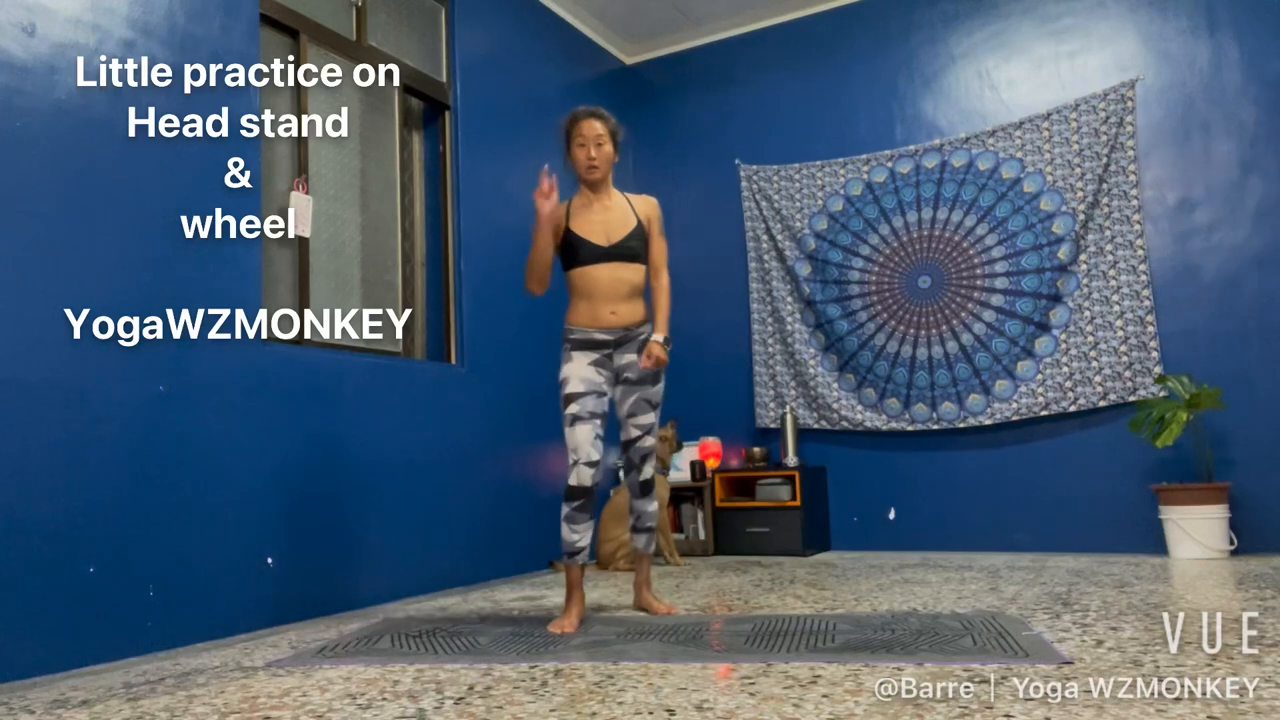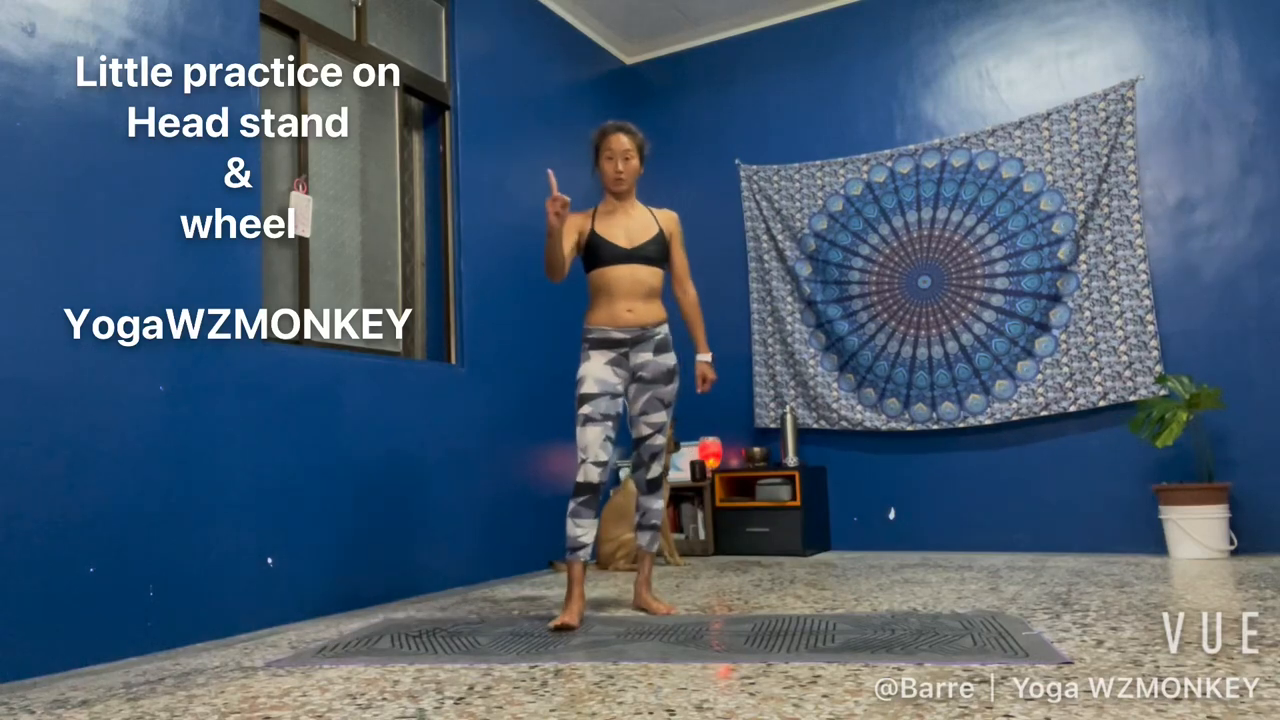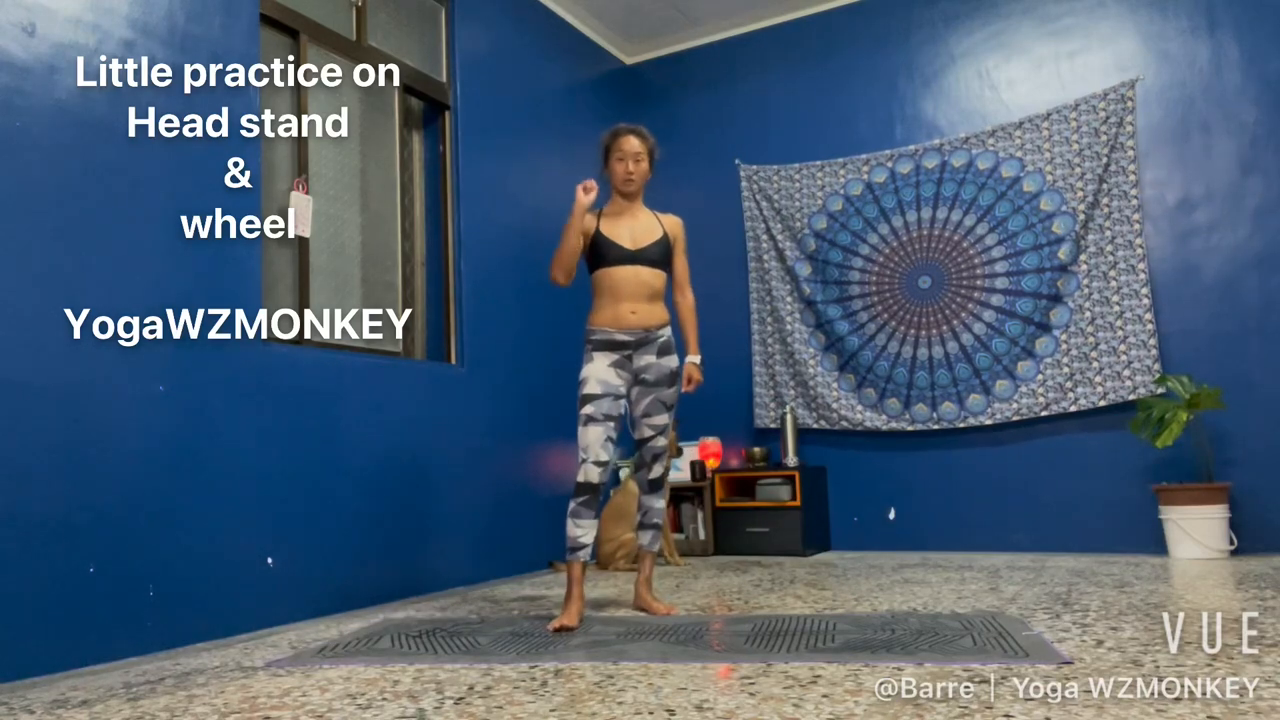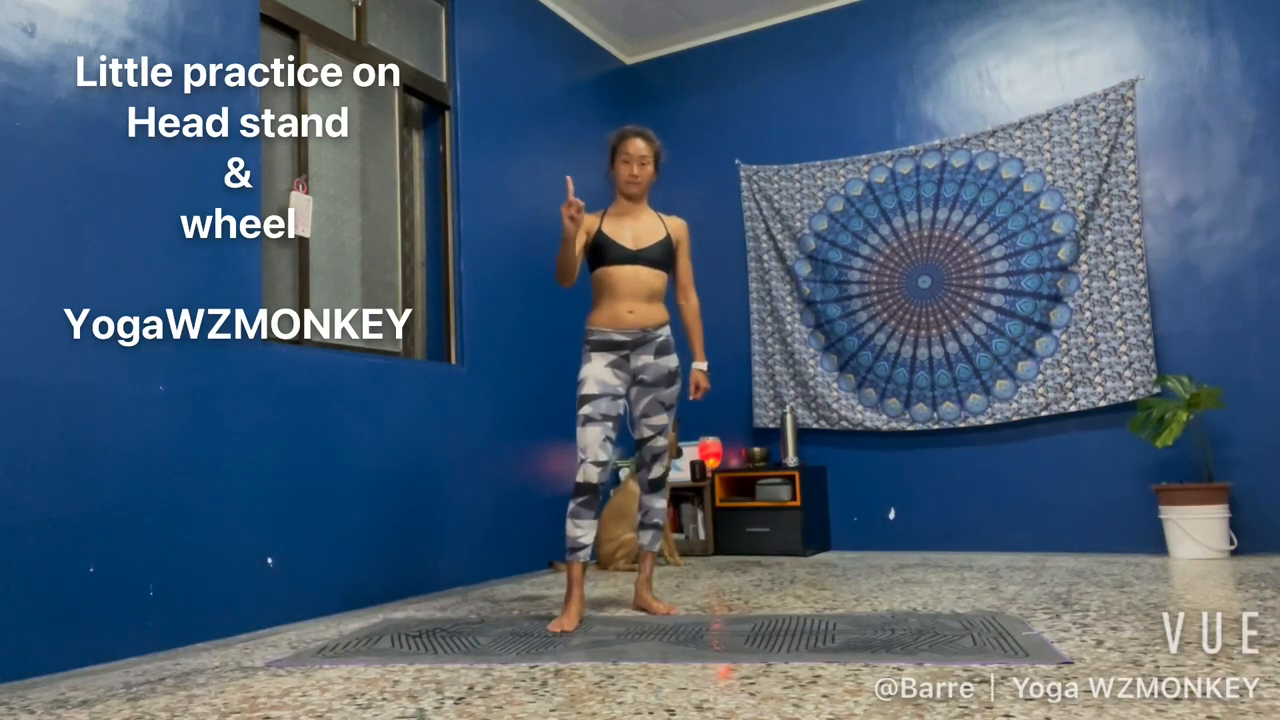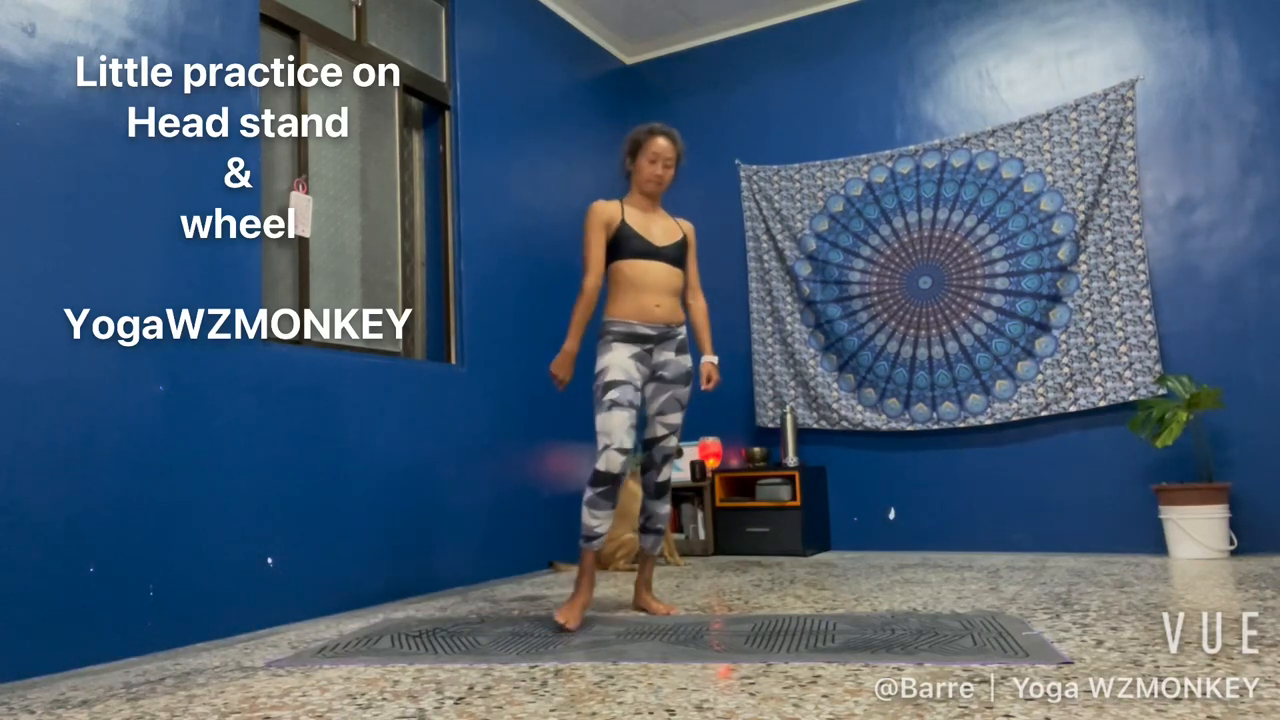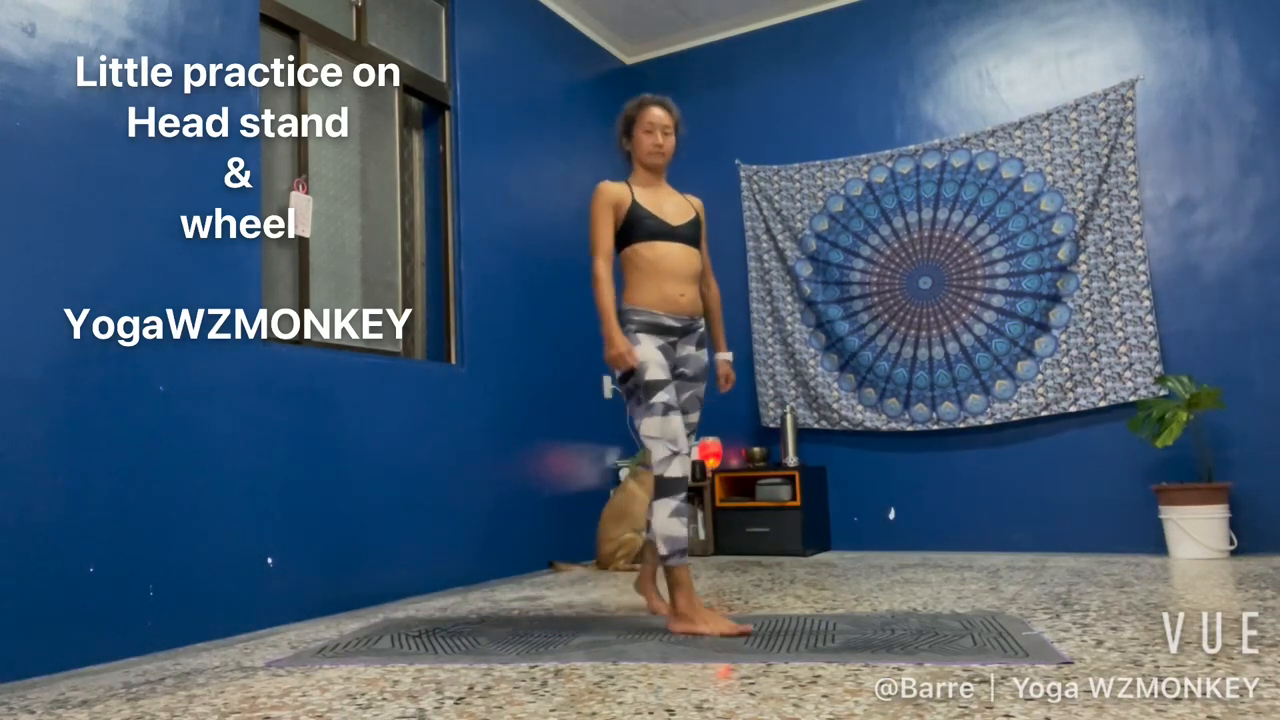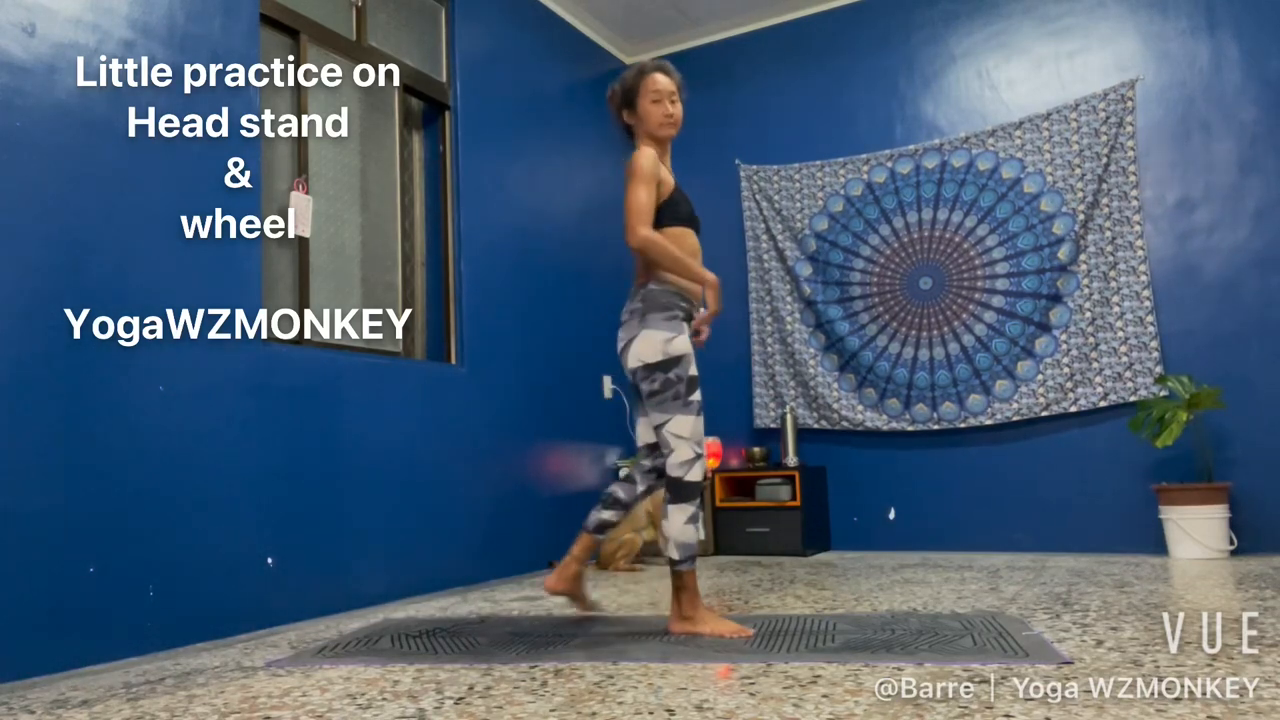
dt=0.5s
person 1, frame 1
left shoulder: (645, 208)
right shoulder: (556, 217)
left elbow: (660, 278)
right elbow: (536, 287)
left wrist: (660, 336)
right wrist: (544, 222)
left hip: (637, 345)
right hip: (584, 349)
left knee: (642, 467)
right knee: (582, 470)
left ankle: (643, 586)
right ankle: (574, 599)
person 1, frame 2
left shoulder: (666, 221)
right shoulder: (581, 222)
left elbow: (685, 289)
right elbow: (555, 273)
left wrist: (703, 352)
right wrist: (553, 230)
left hip: (656, 347)
right hip: (600, 349)
left knee: (651, 468)
right knee: (590, 468)
left ankle: (643, 586)
right ankle: (575, 596)
person 1, frame 3
left shoulder: (671, 225)
right shoulder: (589, 222)
left elbow: (684, 292)
right elbow: (560, 277)
left wrist: (692, 354)
right wrist: (577, 213)
left hip: (658, 348)
right hip: (604, 349)
left knee: (653, 468)
right knee: (592, 467)
left ankle: (645, 586)
right ankle: (574, 596)
person 1, frame 4
left shoulder: (674, 227)
right shoulder: (591, 222)
left elbow: (687, 296)
right elbow: (565, 280)
left wrist: (700, 361)
right wrist: (568, 236)
left hip: (657, 349)
right hip: (602, 349)
left knee: (654, 468)
right knee: (590, 467)
left ankle: (644, 586)
right ankle: (574, 598)
person 1, frame 5
left shoulder: (684, 228)
right shoulder: (606, 211)
left elbow: (694, 294)
right elbow: (592, 280)
left wrist: (708, 354)
right wrist: (568, 348)
left hip: (674, 346)
right hip: (622, 341)
left knee: (661, 469)
right knee: (612, 456)
left ankle: (645, 586)
right ankle: (583, 586)
person 1, frame 6
left shoulder: (693, 205)
right shoulder: (612, 193)
right elbow: (600, 266)
left wrist: (722, 349)
right wrist: (613, 333)
left hip: (690, 338)
right hip: (642, 334)
left knee: (676, 466)
right knee: (670, 461)
left ankle: (649, 572)
right ankle: (685, 606)
person 1, frame 7
left shoulder: (662, 171)
right shoulder: (644, 160)
right elbow: (640, 238)
left wrist: (696, 299)
right wrist: (706, 279)
left hip: (661, 322)
right hip: (659, 322)
left knee: (653, 463)
right knee: (685, 464)
left ankle: (570, 568)
right ankle: (687, 609)
